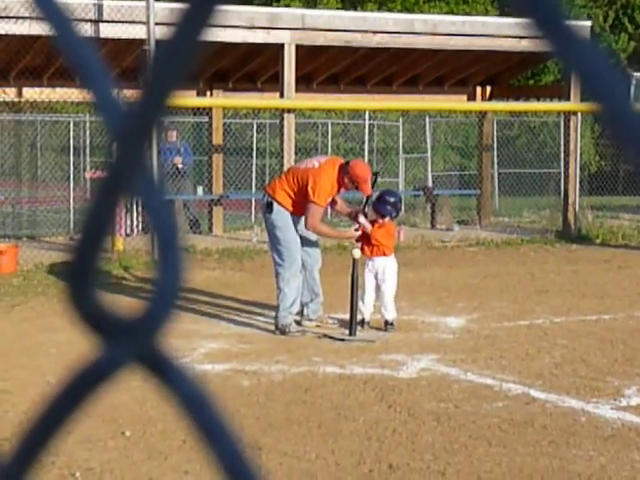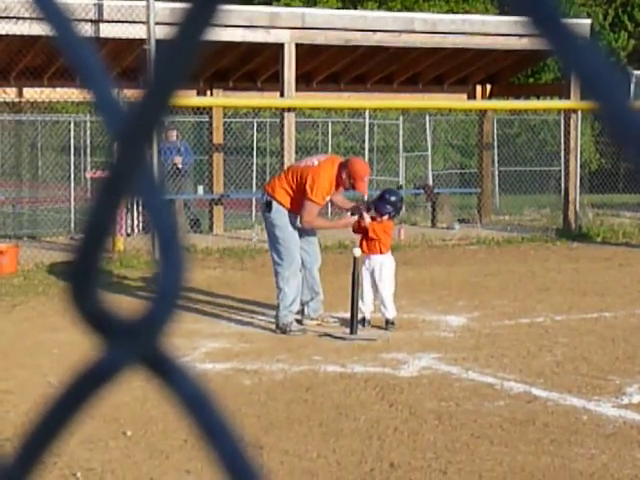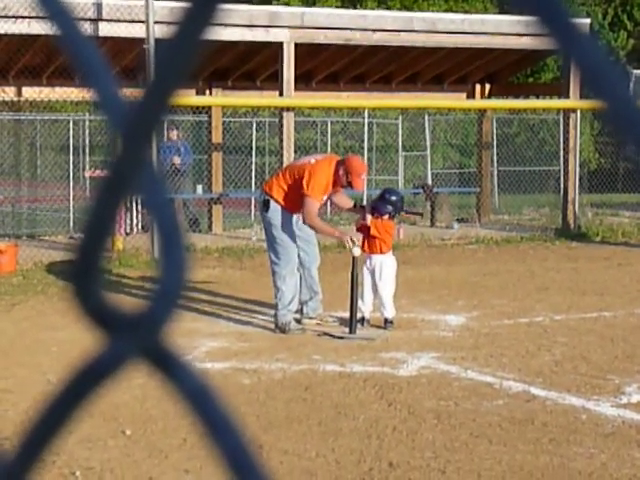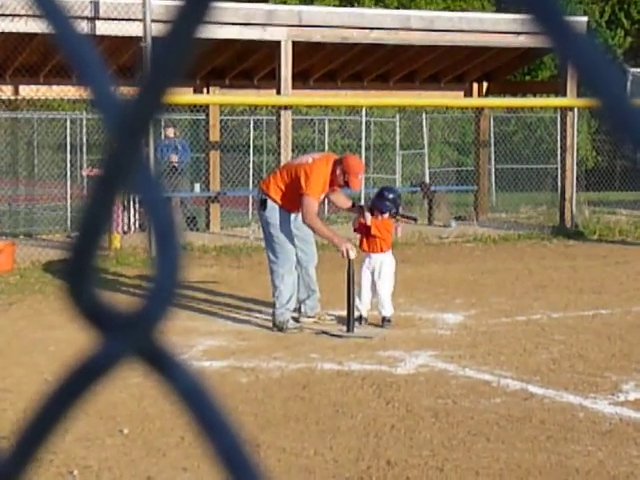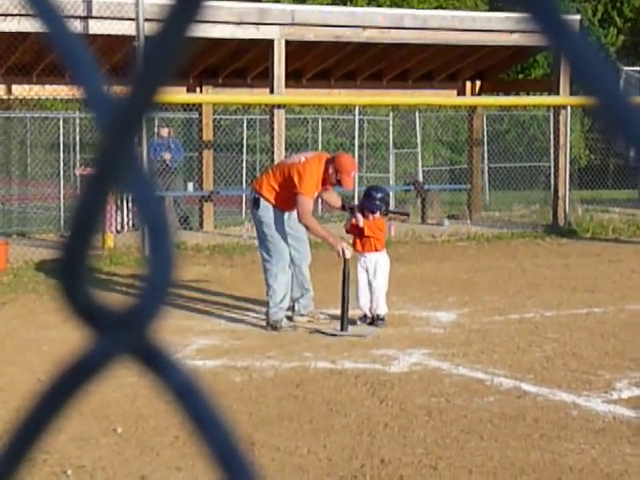
dt=0.4s
person 1, frame 1
left shoulder: (341, 167)
right shoulder: (323, 179)
left elbow: (332, 196)
right elbow: (312, 224)
left wrist: (350, 213)
right wrist: (344, 235)
left hip: (299, 207)
right hip: (279, 206)
left knee: (312, 260)
right knee: (291, 263)
left ankle: (311, 313)
right ankle: (284, 321)
person 1, frame 2
left shoulder: (340, 167)
right shoulder: (322, 177)
left elbow: (334, 194)
right elbow: (307, 220)
left wrist: (354, 207)
right wrist: (341, 223)
left hip: (299, 206)
right hip: (278, 205)
left knee: (311, 260)
right knee: (290, 262)
left ankle: (312, 311)
right ankle: (284, 320)
person 1, frame 3
left shoulder: (338, 167)
right shoulder: (319, 174)
left elbow: (336, 194)
right elbow: (310, 218)
left wrist: (359, 208)
right wrist: (340, 234)
left hip: (297, 206)
right hip: (276, 204)
left knee: (310, 259)
right knee: (287, 261)
left ankle: (311, 310)
right ankle: (284, 320)
person 1, frame 4
left shoulder: (335, 166)
right shoulder: (316, 173)
left elbow: (334, 193)
right elbow: (309, 218)
left wrist: (357, 208)
right wrist: (337, 240)
left hip: (295, 205)
right hip: (274, 203)
left knee: (307, 258)
right knee: (285, 260)
left ankle: (309, 309)
right ankle: (282, 318)
person 1, frame 5
left shoulder: (327, 164)
right shoulder: (309, 172)
left elbow: (326, 191)
right elbow: (305, 217)
left wrist: (347, 207)
right wrist: (333, 240)
left hip: (288, 204)
right hip: (267, 202)
left knee: (301, 257)
right knee: (279, 259)
left ankle: (303, 308)
right ankle: (275, 317)
person 2, frame 1
left shoulder: (389, 227)
right shoulder: (371, 224)
left elbow: (374, 235)
right elbow: (359, 237)
left wrist: (364, 223)
right wrist: (360, 224)
left hip: (386, 263)
right hip: (370, 262)
left knee: (386, 293)
right knee: (368, 292)
left ankle: (389, 320)
right ankle: (365, 318)
person 2, frame 2
left shoulder: (386, 225)
right shoulder: (372, 220)
left elbow: (368, 225)
right elbow: (356, 227)
left wrist: (364, 213)
right wrist: (360, 216)
left hip: (383, 261)
right hip: (368, 260)
left knee: (385, 291)
right knee: (366, 290)
left ankle: (390, 318)
right ankle: (365, 316)
person 2, frame 3
left shoulder: (387, 224)
right shoulder: (374, 220)
left elbow: (369, 222)
right elbow: (359, 226)
left wrist: (368, 213)
right wrist: (365, 214)
left hip: (384, 261)
right hip: (370, 259)
left knee: (384, 291)
right knee: (367, 289)
left ankle: (388, 317)
right ankle: (364, 316)
person 2, frame 4
left shoulder: (388, 223)
right shoulder: (372, 219)
left elbow: (369, 222)
right elbow: (356, 226)
left wrist: (366, 212)
right wrist: (360, 215)
left hip: (384, 260)
right hip: (368, 259)
left knee: (383, 290)
right knee: (364, 289)
left ankle: (386, 316)
right ankle: (362, 315)
person 2, frame 5
left shoulder: (379, 222)
right shoulder: (363, 219)
left elbow: (362, 224)
right elbow: (348, 228)
left wrist: (357, 213)
right wrist: (352, 215)
left hip: (378, 259)
right hip: (363, 258)
left knee: (378, 288)
right knee: (363, 288)
left ankle: (380, 314)
right ankle: (368, 314)
